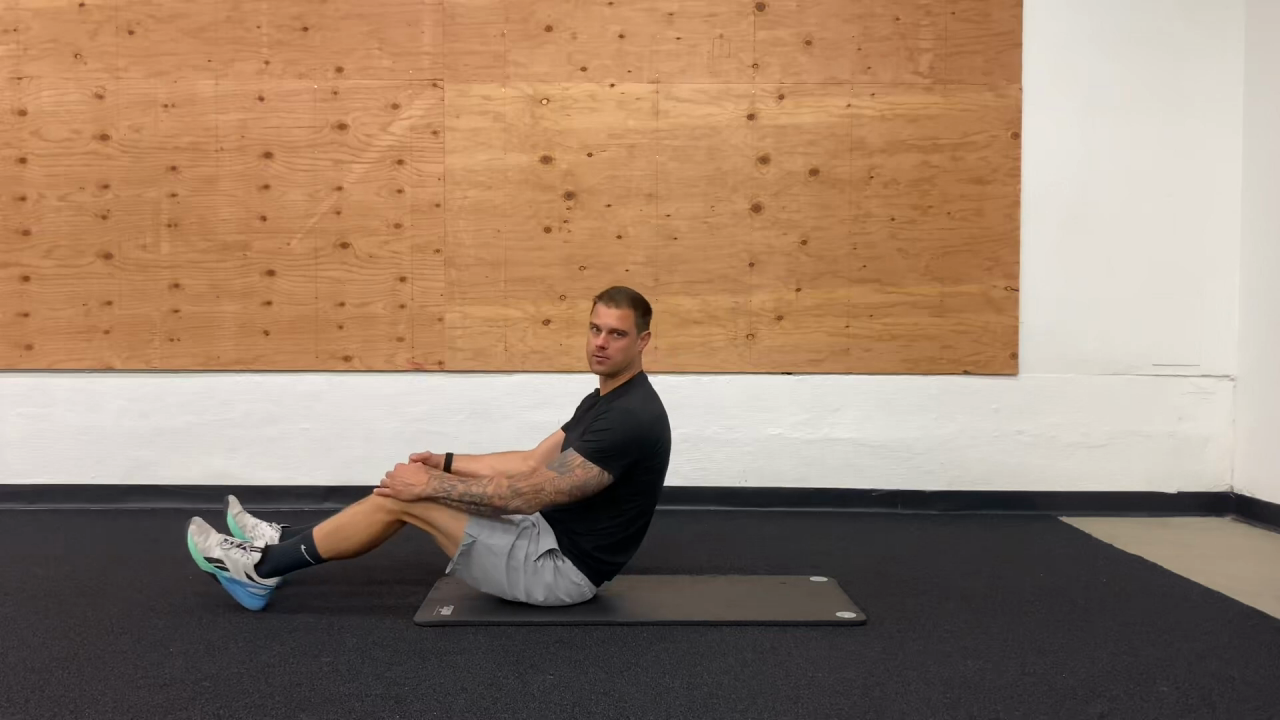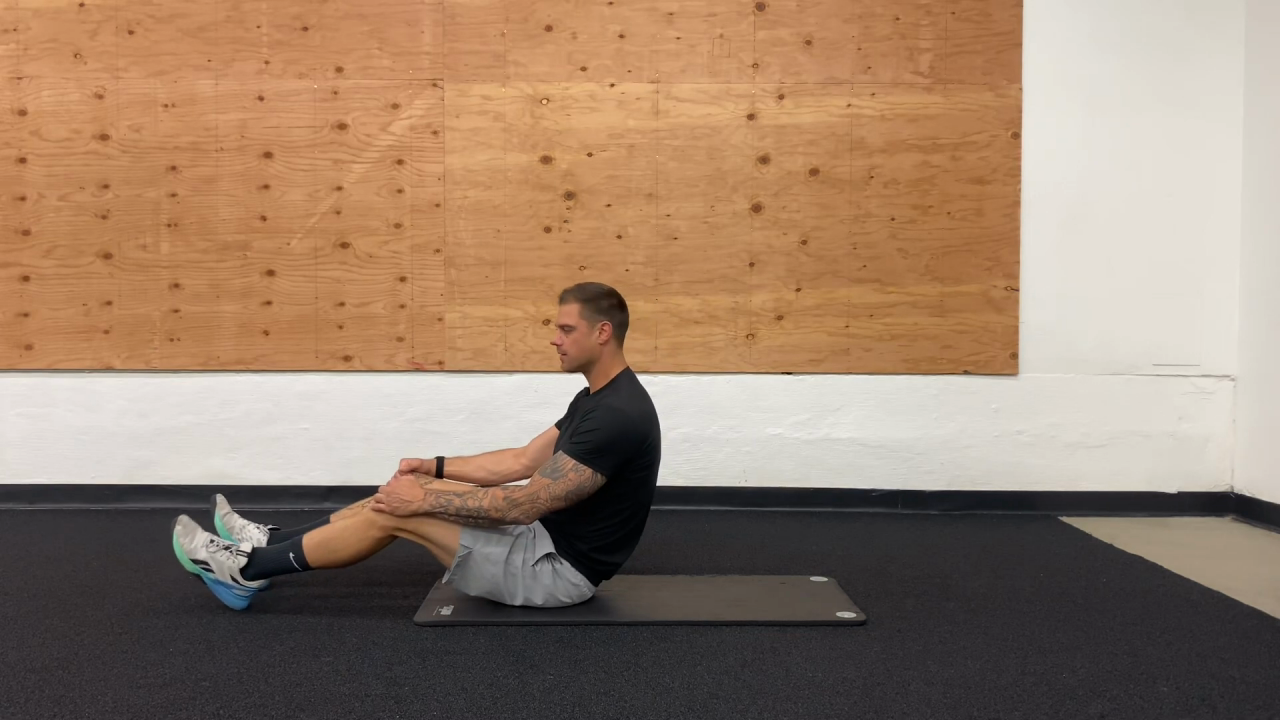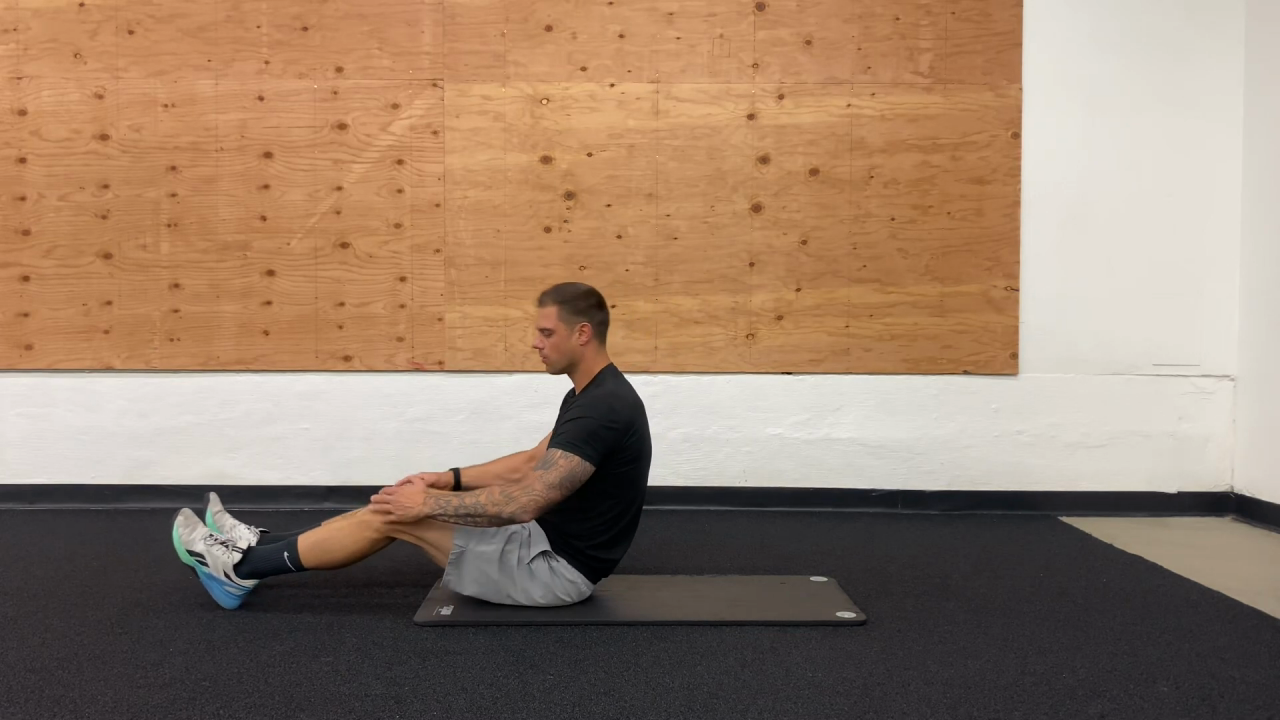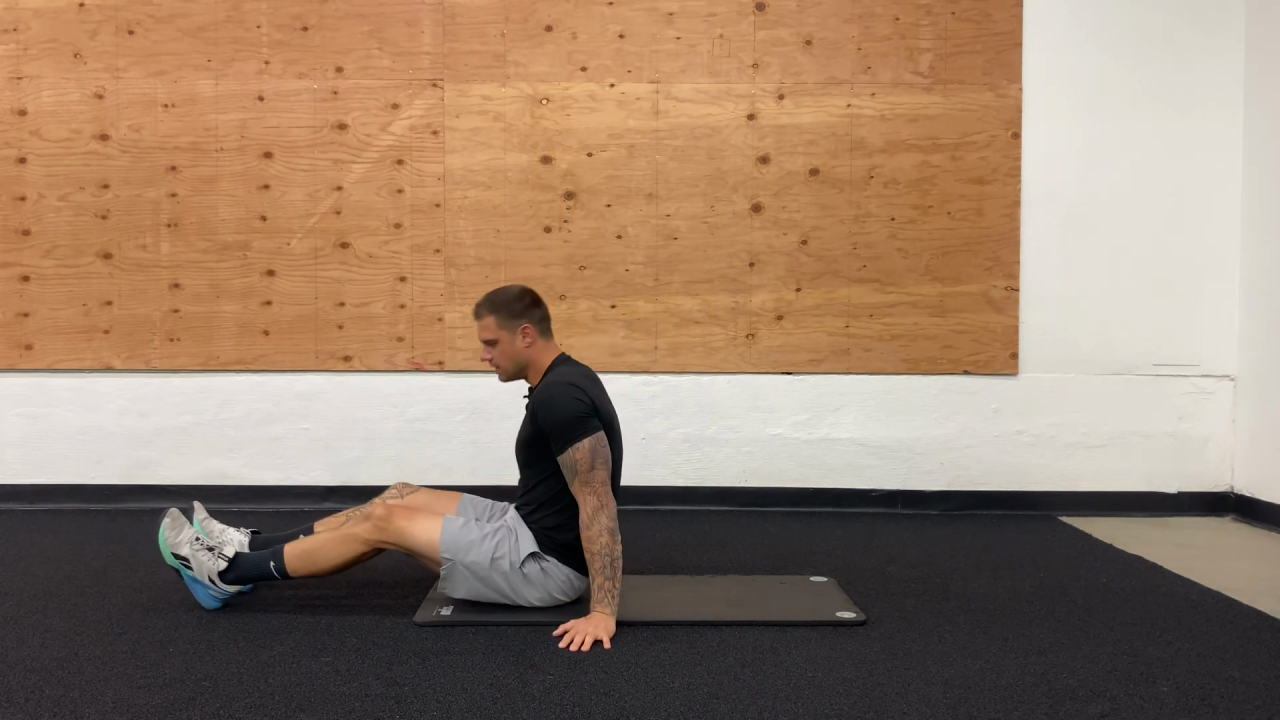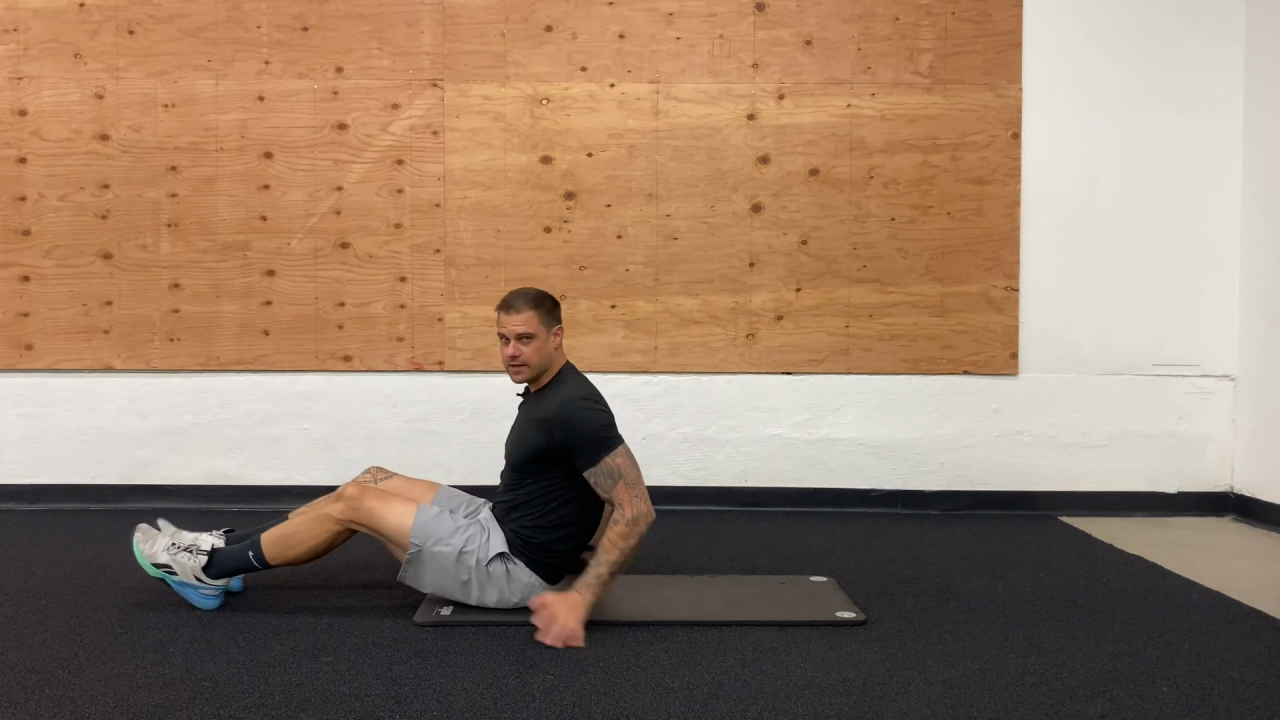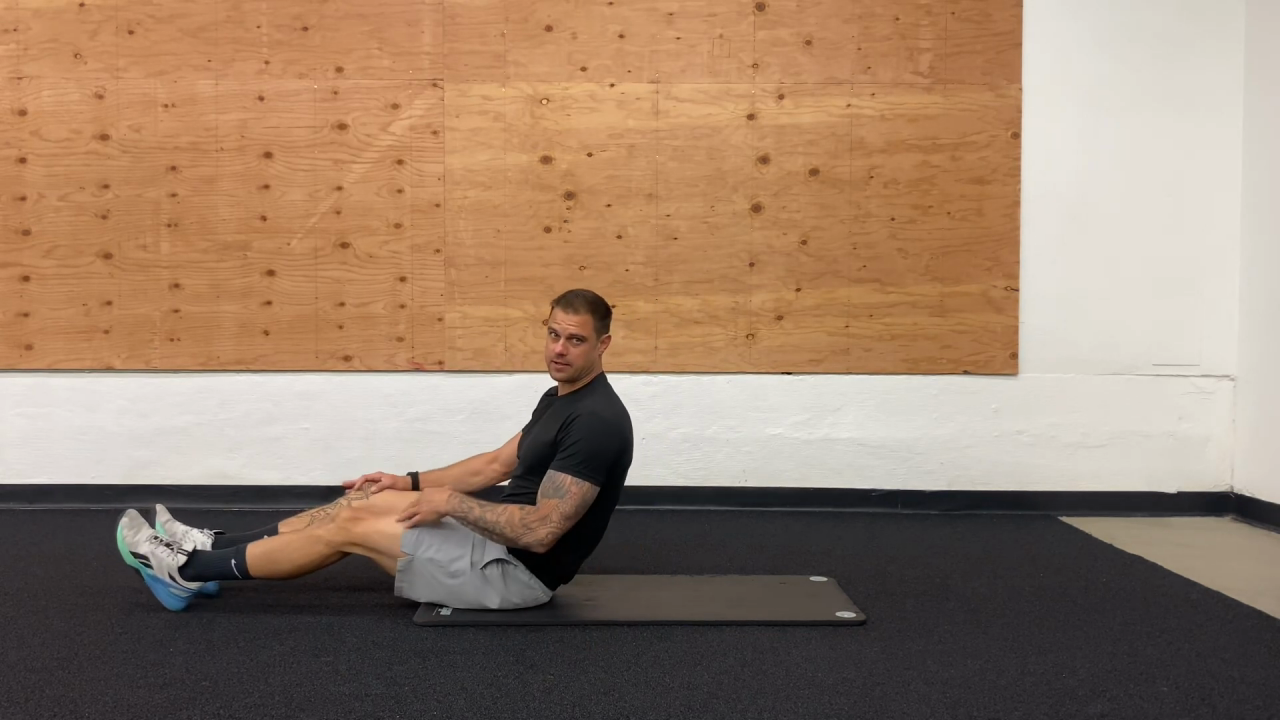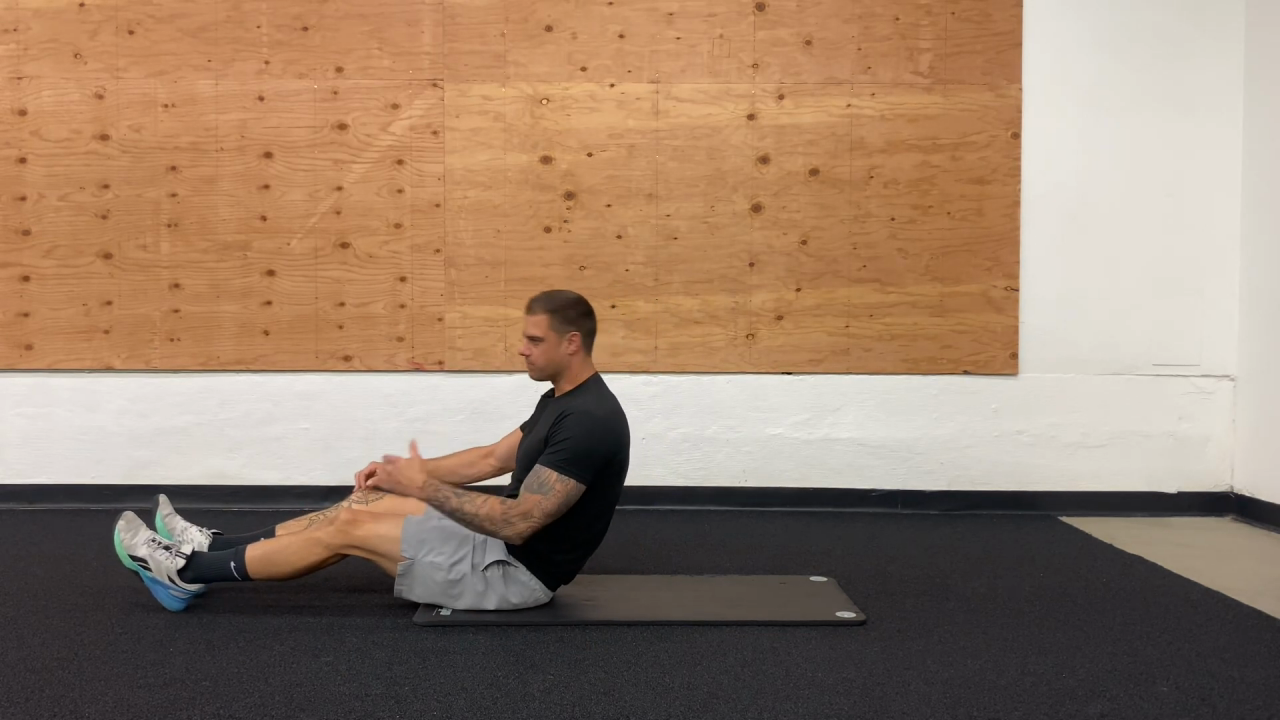
dt=0.7s
person 1, frame 1
left shoulder: (631, 419)
right shoulder: (602, 401)
left elbow: (529, 494)
right elbow: (533, 464)
left wrist: (431, 486)
right wrist: (445, 463)
left hip: (560, 567)
right hip: (554, 535)
left knee: (404, 496)
right knee: (414, 481)
left ankle: (260, 567)
right ankle: (280, 542)
person 1, frame 2
left shoulder: (618, 416)
right shoulder: (597, 398)
left elbow: (526, 504)
right elbow: (525, 462)
left wrist: (427, 500)
right wrist: (434, 468)
left hip: (558, 568)
right hip: (552, 539)
left knee: (395, 513)
right knee: (404, 490)
left ankle: (246, 569)
right ankle: (268, 543)
person 1, frame 3
left shoulder: (600, 409)
right shoulder: (594, 394)
left elbow: (524, 503)
right elbow: (538, 462)
left wrist: (430, 510)
right wrist: (449, 479)
left hip: (557, 566)
right hip: (551, 539)
left knee: (401, 509)
right knee: (408, 495)
left ankle: (240, 567)
right ankle: (257, 546)
person 1, frame 4
left shoulder: (559, 397)
right shoulder: (564, 380)
left elbow: (598, 505)
left wrist: (602, 612)
right wrist: (586, 554)
left hip: (546, 564)
right hip: (532, 528)
left knee: (384, 524)
right knee: (399, 497)
left ankle: (228, 572)
right ankle: (250, 548)
person 1, frame 5
left shoulder: (572, 410)
right shoulder: (545, 390)
left elbow: (635, 507)
right elbow: (575, 489)
left wrist: (582, 598)
right wrist: (575, 549)
left hip: (515, 564)
right hip: (505, 527)
left knee: (356, 503)
right knee: (374, 483)
left ankle: (205, 569)
right ankle: (225, 547)
person 1, frame 6
left shoulder: (596, 422)
right shoulder: (560, 398)
left elbow: (539, 531)
right elbow: (499, 464)
left wrist: (451, 504)
right wrist: (410, 483)
left hip: (517, 570)
right hip: (506, 540)
left knee: (351, 527)
right knee: (363, 500)
left ankle: (187, 571)
right ankle: (212, 549)
person 1, frame 7
left shoulder: (587, 420)
right shoulder: (565, 400)
left elbow: (519, 523)
right elbow: (494, 458)
left wrist: (423, 487)
right wrist: (411, 470)
left hip: (518, 571)
right hip: (510, 544)
left knee: (349, 529)
right knee: (358, 508)
left ankle: (185, 572)
right ankle: (209, 548)
